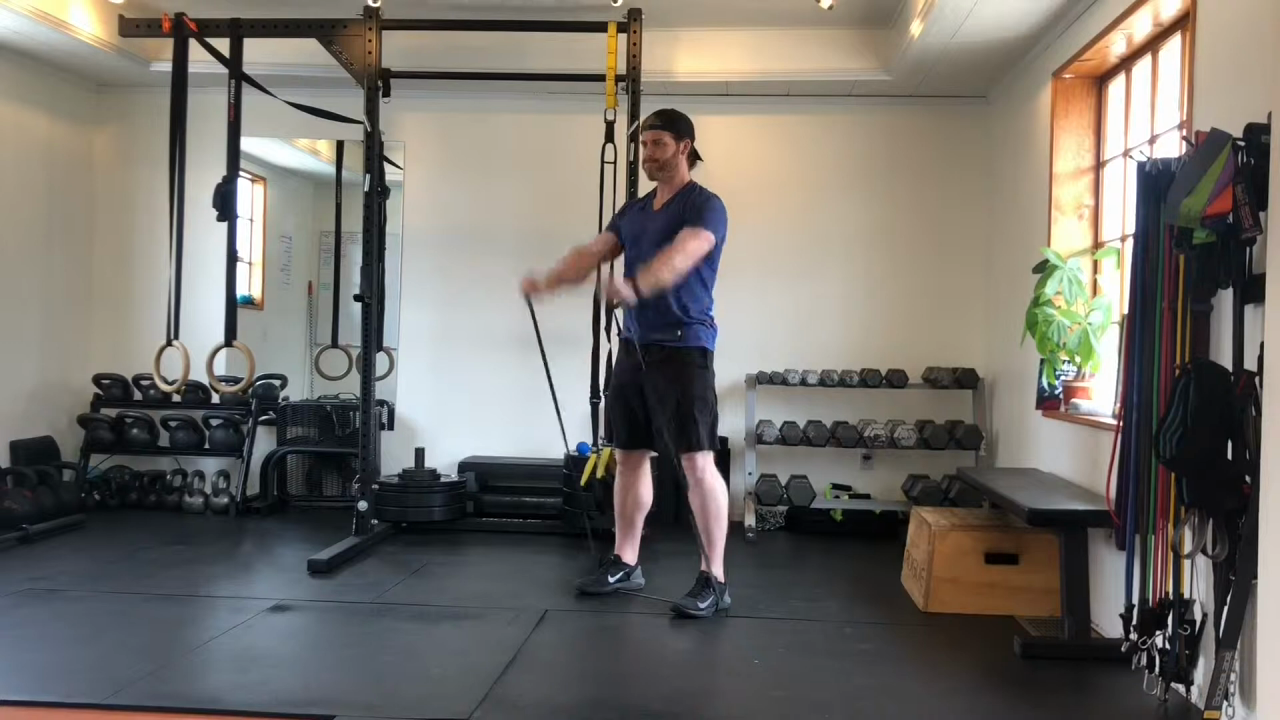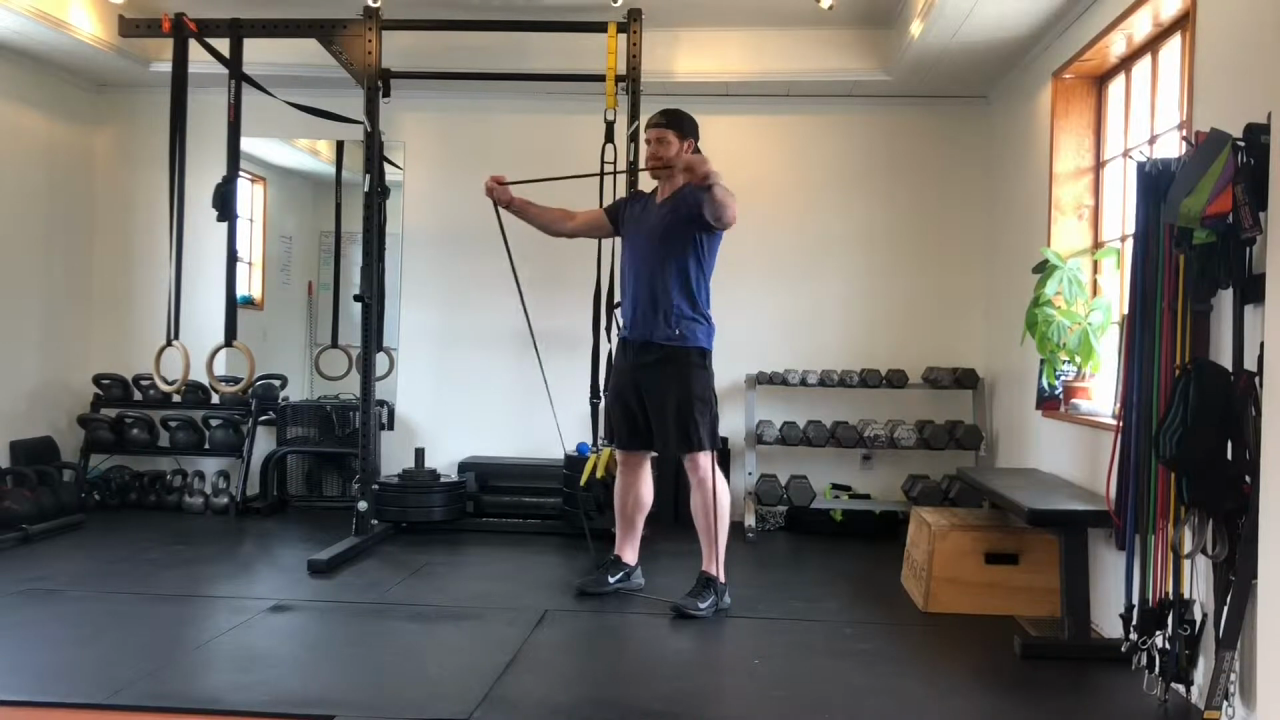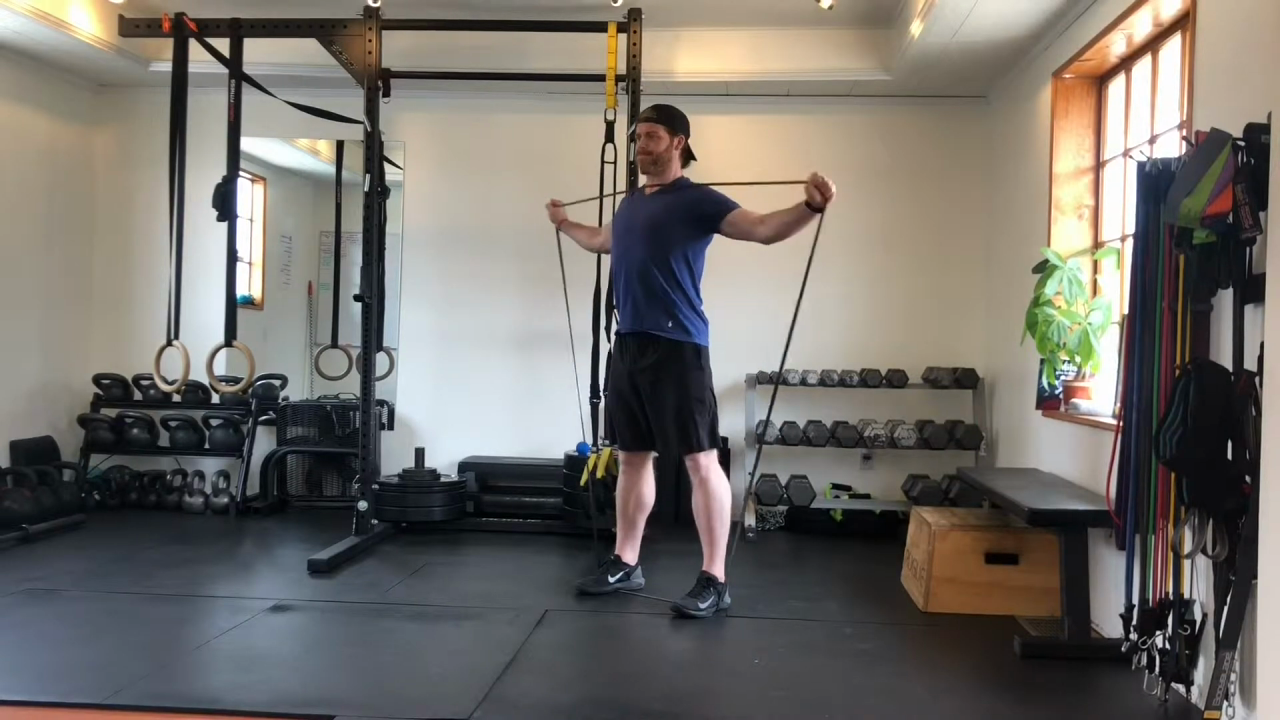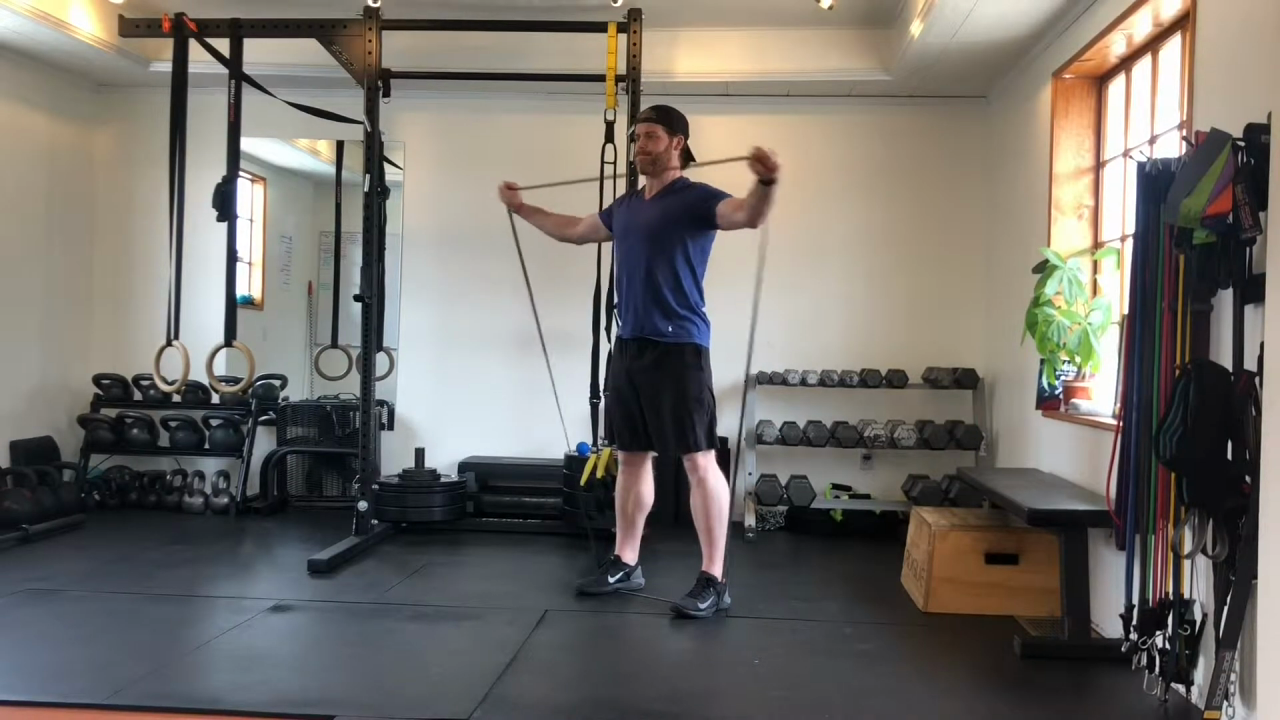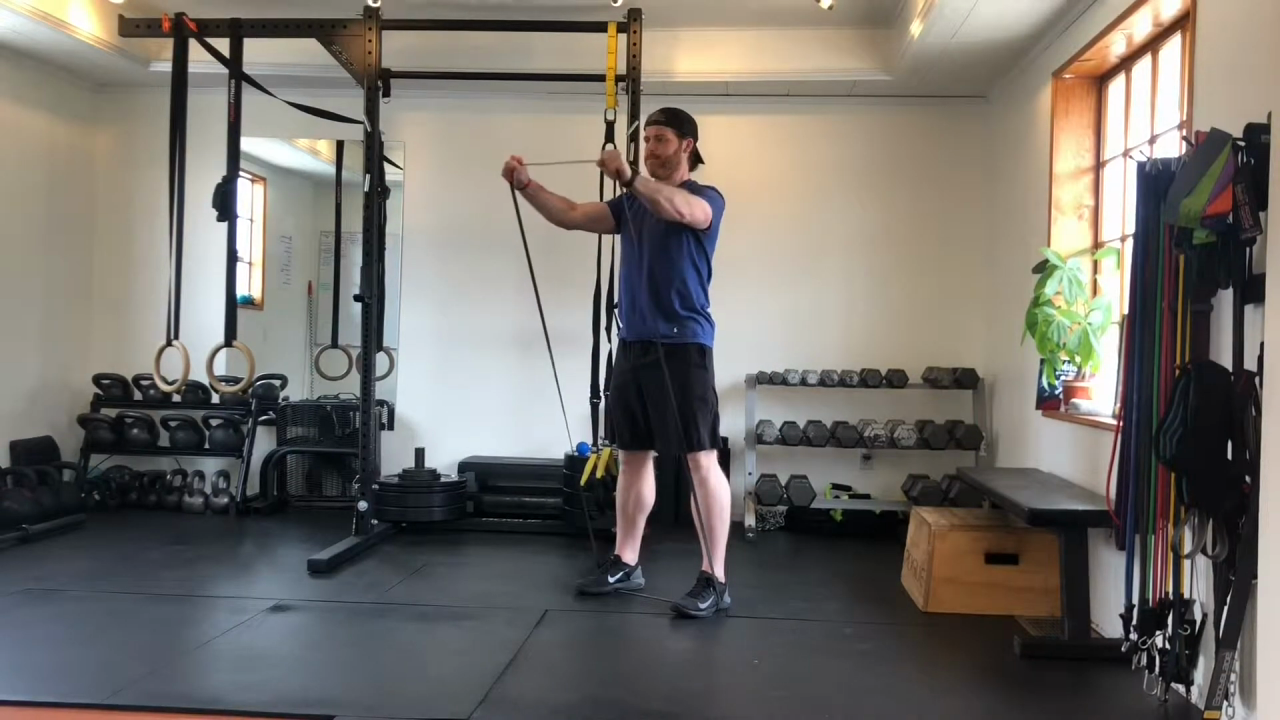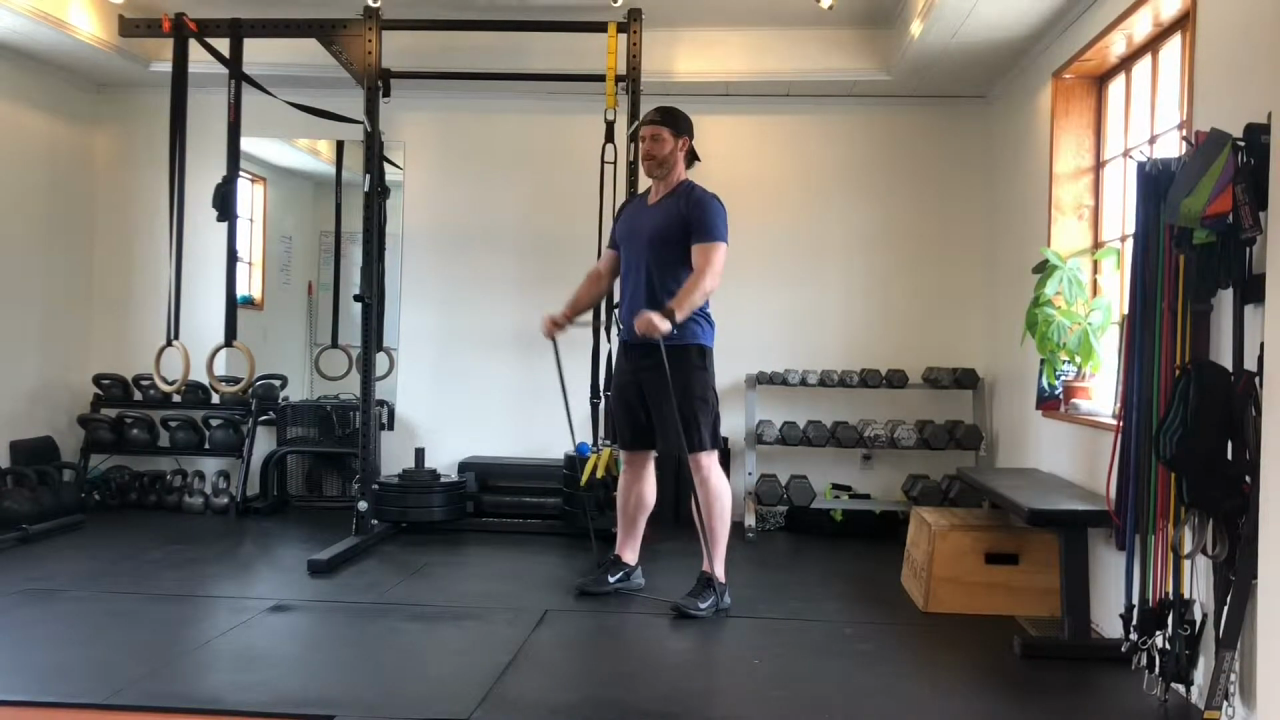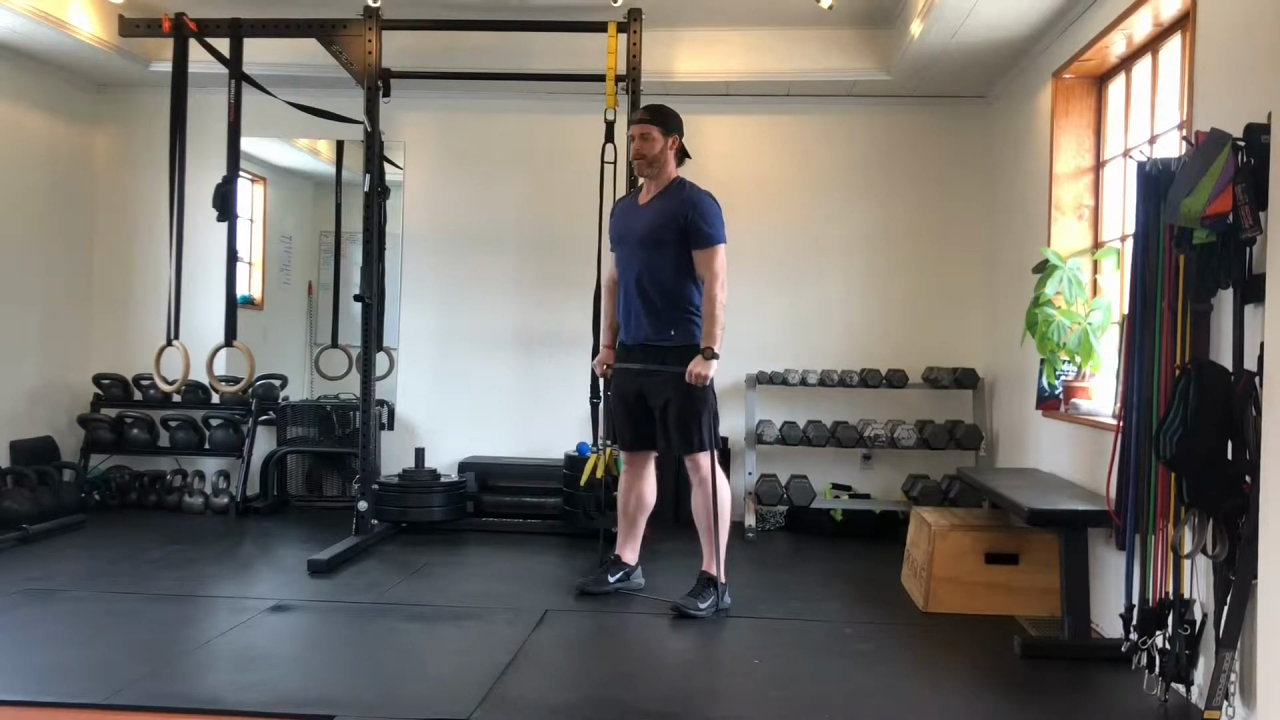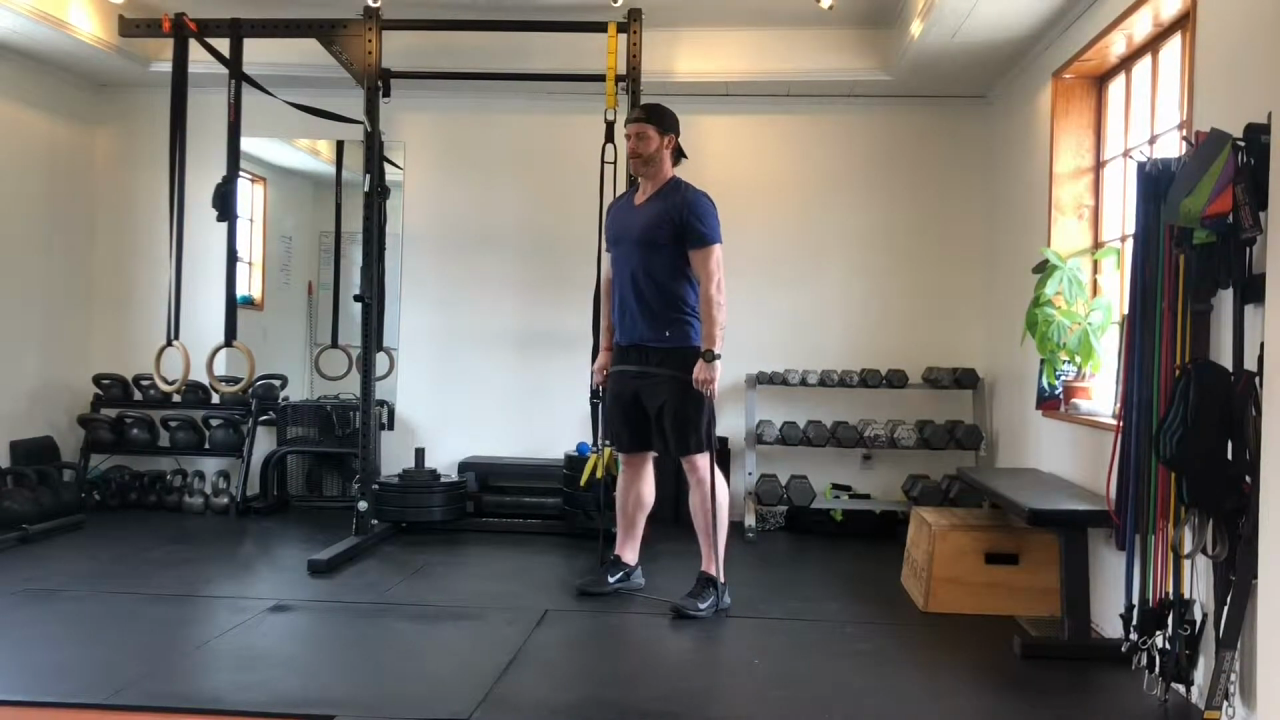
dt=0.5s
person 1, frame 1
left shoulder: (705, 205)
right shoulder: (634, 210)
left elbow: (681, 256)
right elbow: (591, 254)
left wrist: (636, 286)
right wrist: (548, 282)
left hip: (682, 349)
right hip: (633, 348)
left knee: (697, 461)
right knee: (629, 457)
left ankle: (713, 579)
right ankle: (625, 562)
person 1, frame 2
left shoulder: (701, 201)
right shoulder: (633, 207)
left elbow: (725, 214)
right elbow: (569, 224)
left wrist: (709, 178)
right wrist: (511, 202)
left hip: (682, 348)
right hip: (632, 347)
left knee: (699, 462)
right knee: (630, 457)
left ankle: (714, 579)
right ankle: (626, 562)
person 1, frame 3
left shoulder: (696, 200)
right shoulder: (631, 203)
left elbow: (762, 228)
right elbow: (606, 240)
left wrist: (810, 207)
right wrist: (564, 224)
left hip: (676, 346)
right hip: (627, 345)
left knee: (700, 461)
right knee: (632, 457)
left ankle: (714, 580)
right ankle: (625, 563)
person 1, frame 4
left shoulder: (694, 199)
right shoulder: (626, 205)
left elbow: (744, 214)
right elbow: (574, 228)
left wrist: (765, 183)
right wrist: (521, 207)
left hip: (677, 346)
right hip: (629, 346)
left knee: (698, 460)
right knee: (632, 457)
left ankle: (713, 580)
right ankle: (624, 563)
person 1, frame 5
left shoulder: (704, 199)
right shoulder: (631, 205)
left elbow: (678, 208)
right elbow: (570, 215)
left wrist: (629, 177)
right wrist: (525, 185)
left hip: (682, 346)
right hip: (632, 345)
left knee: (700, 460)
right knee: (632, 457)
left ankle: (713, 580)
right ankle: (625, 563)
person 1, frame 6
left shoulder: (701, 205)
right shoulder: (631, 210)
left elbow: (708, 272)
right elbow: (603, 273)
left wrist: (668, 316)
right wrist: (566, 313)
left hip: (681, 350)
right hip: (632, 350)
left knee: (701, 461)
right knee: (633, 458)
left ankle: (714, 579)
right ankle: (624, 562)
person 1, frame 7
left shoulder: (695, 203)
right shoulder: (624, 208)
left elbow: (714, 282)
left wrist: (708, 352)
right wrist: (608, 344)
left hip: (680, 353)
right hip: (633, 352)
left knee: (699, 461)
right knee: (634, 457)
left ankle: (713, 579)
right ankle: (625, 563)
person 1, frame 8
left shoulder: (690, 204)
right shoulder: (619, 208)
left elbow: (711, 284)
left wrist: (710, 354)
right wrist: (606, 348)
left hip: (676, 354)
right hip: (629, 353)
left knee: (697, 463)
right knee: (632, 459)
left ankle: (713, 580)
right ankle: (625, 563)
